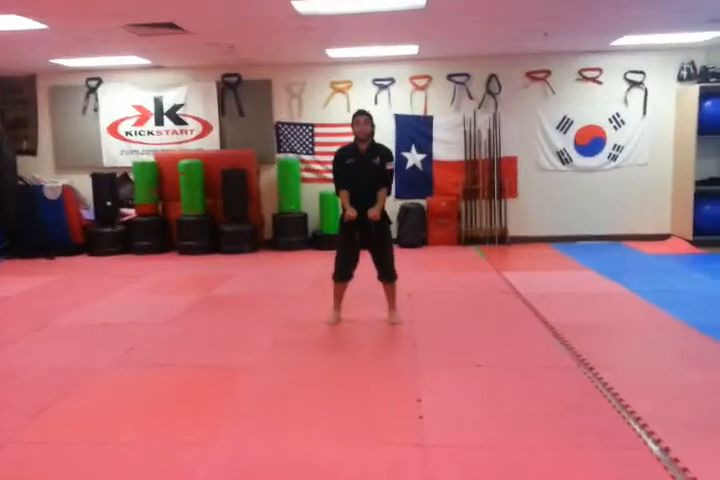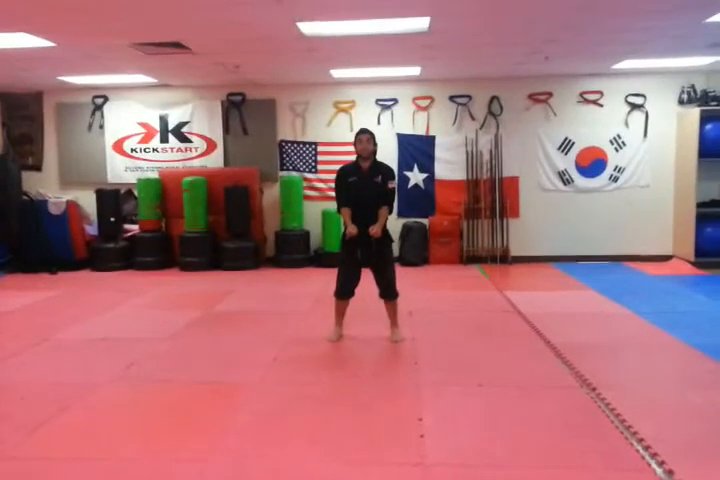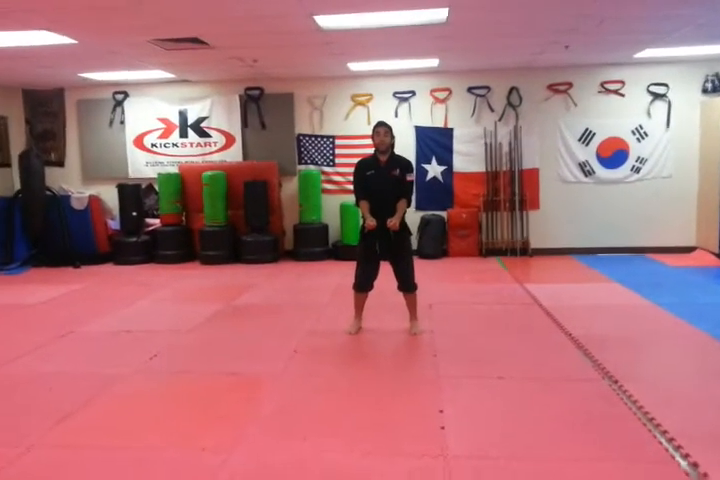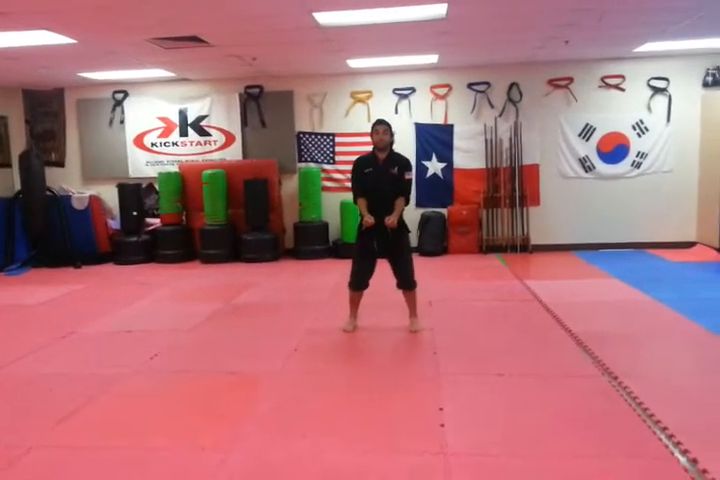
dt=0.7s
person 1, frame 1
left shoulder: (383, 153)
right shoulder: (342, 154)
left elbow: (385, 185)
right elbow: (341, 186)
left wrist: (378, 207)
right wrist: (347, 208)
left hip: (376, 215)
right hip: (351, 215)
left knee: (386, 266)
right knee: (342, 267)
left ankle: (392, 309)
right ankle: (336, 310)
person 1, frame 2
left shoulder: (386, 172)
right shoulder: (345, 173)
left elbow: (387, 203)
right elbow: (343, 203)
left wrist: (379, 224)
right wrist: (349, 224)
left hip: (378, 233)
right hip: (353, 233)
left knee: (387, 283)
right knee: (344, 283)
left ankle: (394, 327)
right ankle: (338, 327)
person 1, frame 3
left shoulder: (404, 165)
right shoulder: (363, 166)
left elbow: (405, 196)
right elbow: (361, 197)
left wrist: (397, 217)
right wrist: (367, 217)
left hip: (396, 227)
right hip: (371, 226)
left knee: (406, 276)
right knee: (363, 277)
left ankle: (413, 320)
right ankle: (357, 319)
person 1, frame 4
left shoulder: (402, 163)
right shoulder: (361, 163)
left elbow: (403, 195)
right elbow: (359, 194)
left wrist: (395, 215)
right wrist: (365, 214)
left hip: (394, 224)
right hip: (368, 225)
left knee: (406, 274)
right knee: (358, 274)
left ankle: (413, 317)
right ankle: (352, 317)
